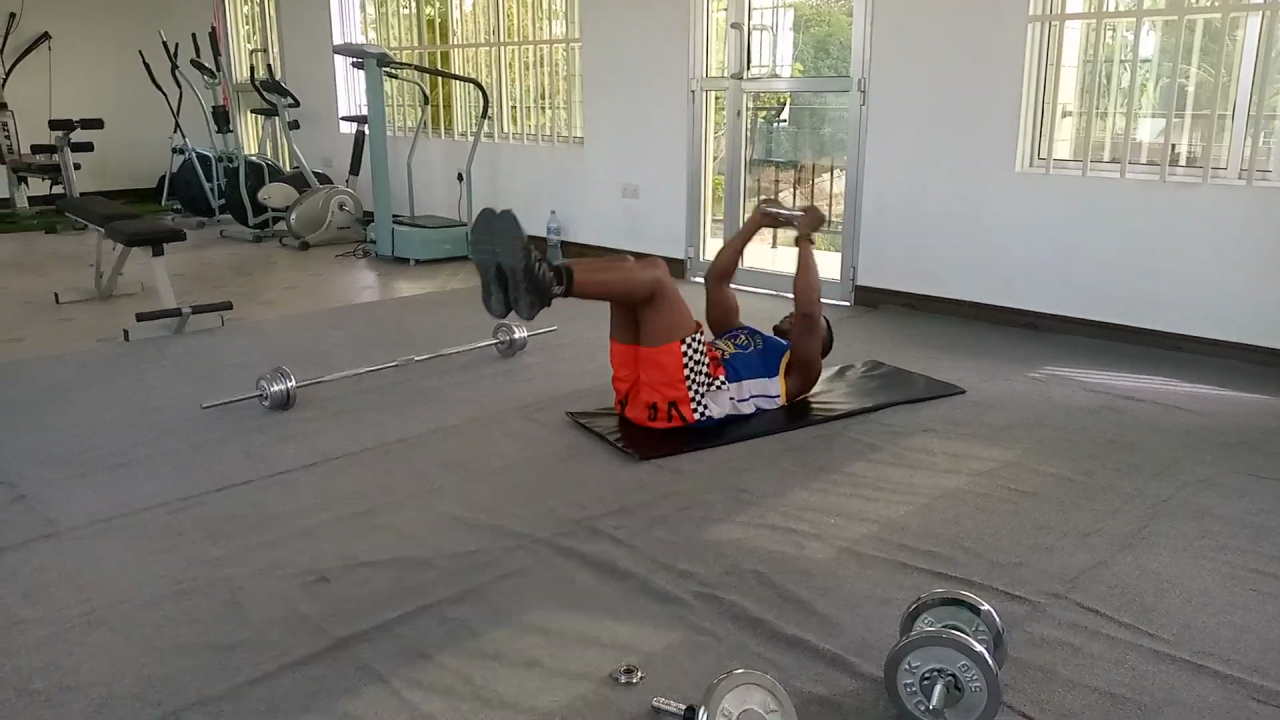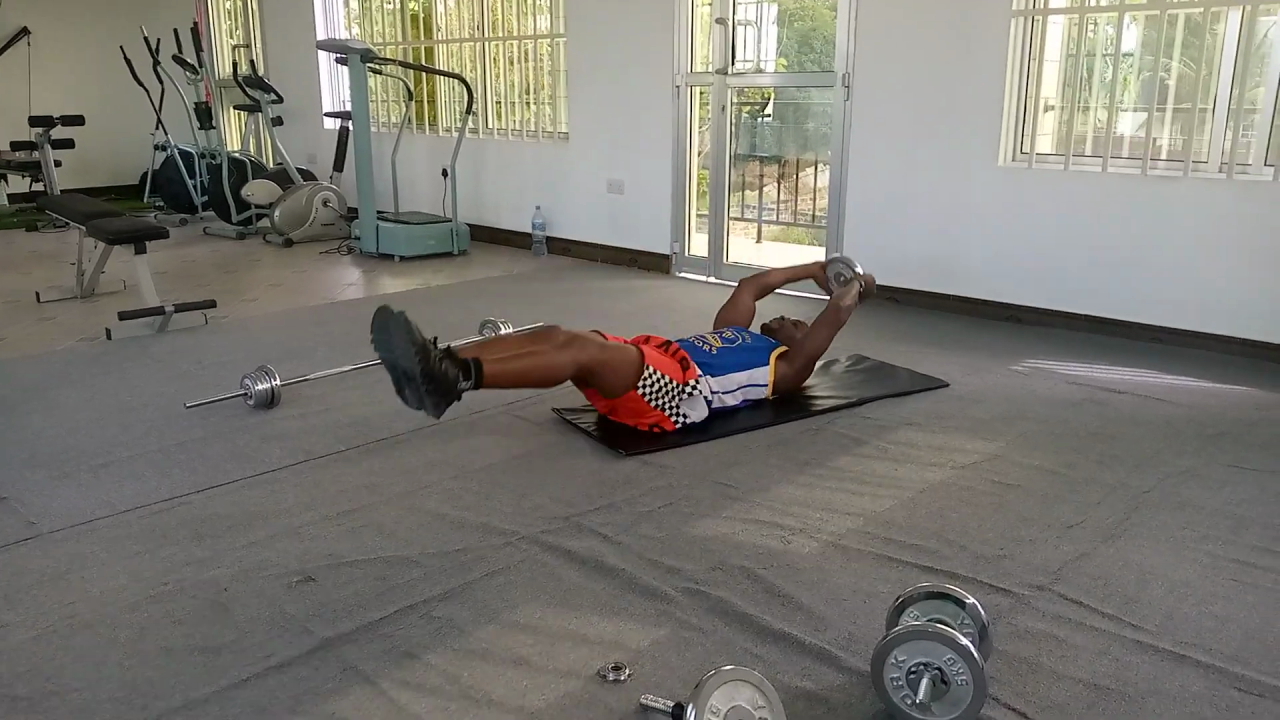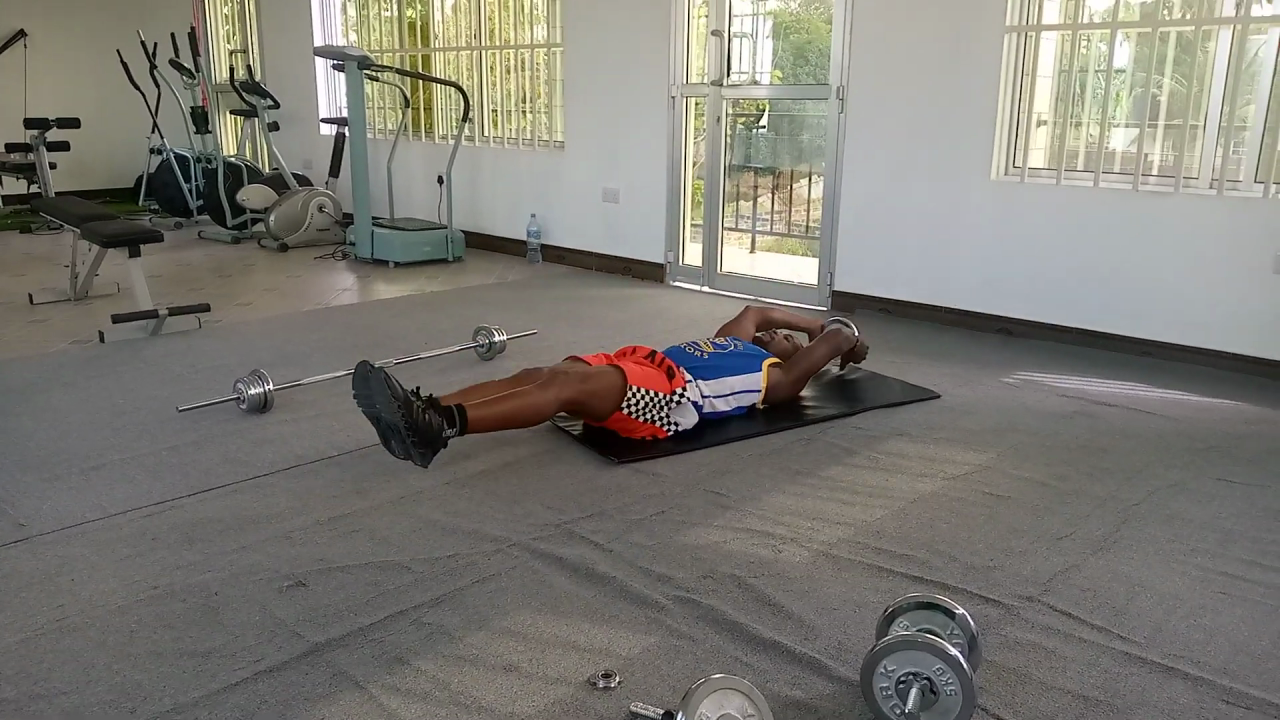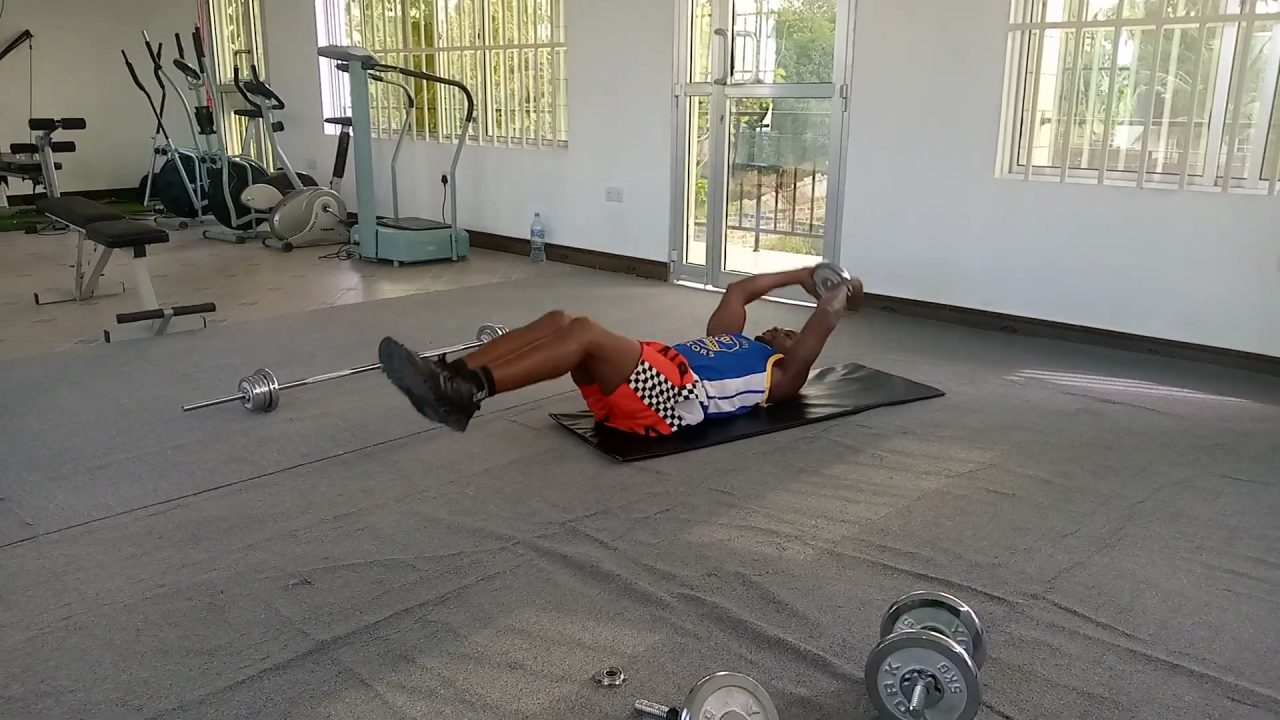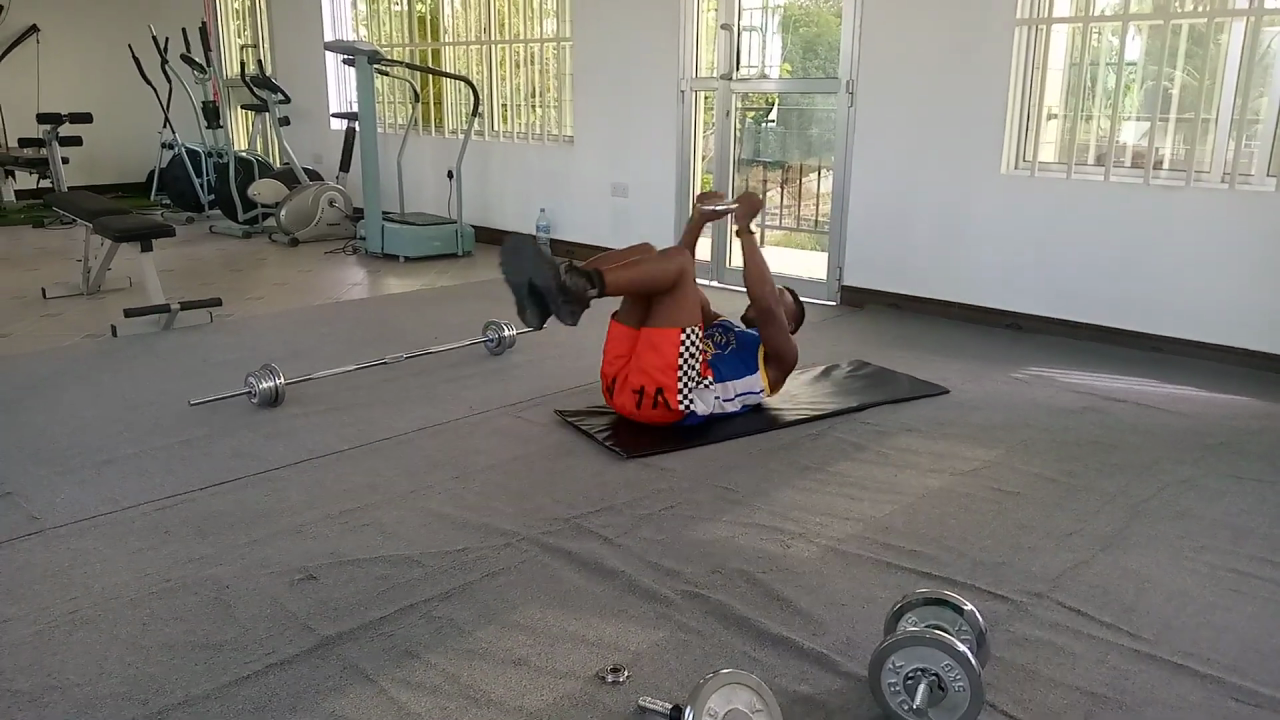
dt=0.3s
person 1, frame 1
left shoulder: (796, 373)
right shoulder: (741, 335)
left elbow: (808, 312)
right elbow: (717, 277)
left wrist: (803, 243)
right wrist: (753, 225)
left hip: (686, 397)
right hip: (639, 388)
left knee: (652, 272)
right knee: (623, 266)
left ankle: (547, 282)
right ankle: (521, 286)
person 1, frame 2
left shoulder: (787, 368)
right shoulder: (739, 336)
left elbow: (834, 315)
right elbow: (750, 287)
left wrist: (853, 287)
right wrist: (811, 271)
left hip: (675, 397)
right hip: (654, 358)
left knee: (579, 347)
right knee: (555, 338)
left ankle: (454, 378)
right ankle: (443, 365)
person 1, frame 3
left shoulder: (778, 378)
right shoulder: (736, 347)
left elbow: (832, 342)
right elbow: (756, 311)
left wrist: (845, 338)
right wrist: (818, 323)
left hip: (666, 398)
right hip: (638, 366)
left knee: (564, 382)
right knee: (537, 375)
left ankle: (438, 427)
right ankle: (424, 411)
person 1, frame 4
left shoulder: (781, 376)
right shoulder: (732, 341)
left elbow: (821, 322)
right elbow: (738, 290)
left wrist: (840, 294)
right wrist: (801, 275)
left hip: (671, 399)
right hip: (650, 368)
left knee: (584, 331)
right knee: (557, 321)
left ankle: (468, 391)
right ankle: (454, 373)
person 1, frame 5
left shoulder: (779, 354)
right shoulder: (718, 327)
left elbow: (768, 305)
left wrist: (745, 231)
right wrist: (698, 222)
left hip: (671, 398)
right hip: (623, 384)
left knee: (675, 261)
right knee: (648, 258)
left ankle: (578, 288)
right ankle: (564, 282)
